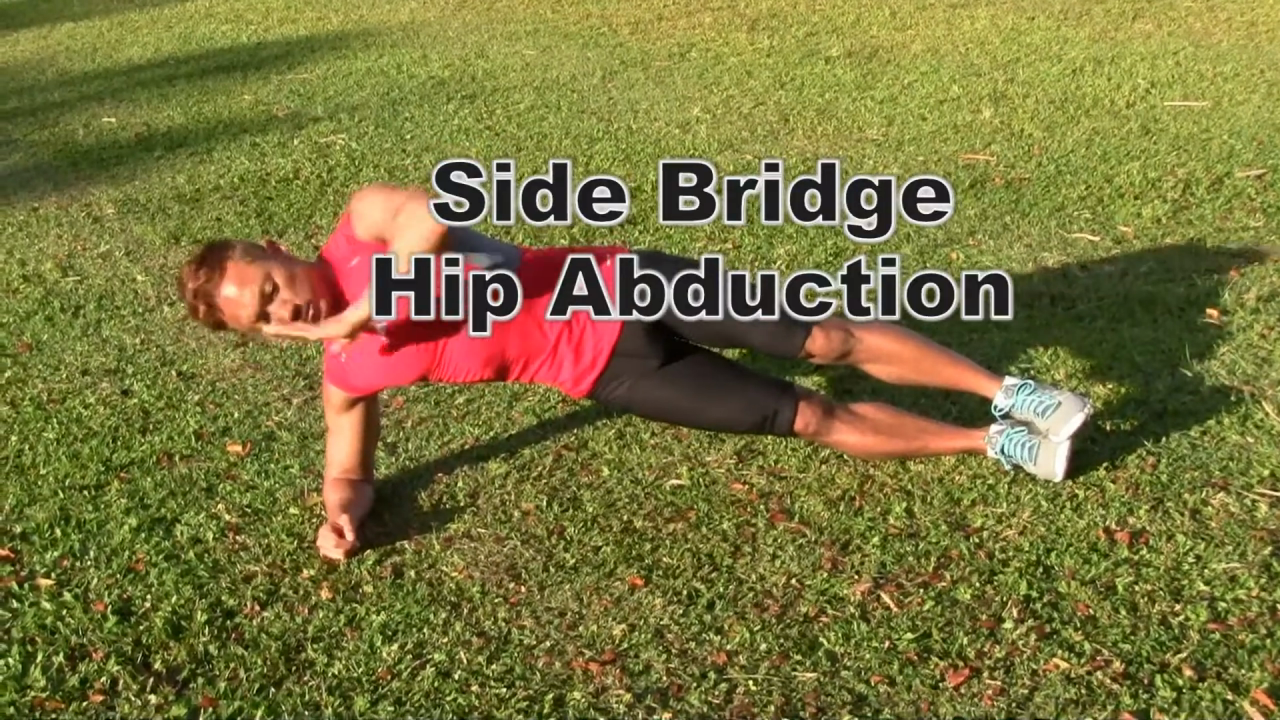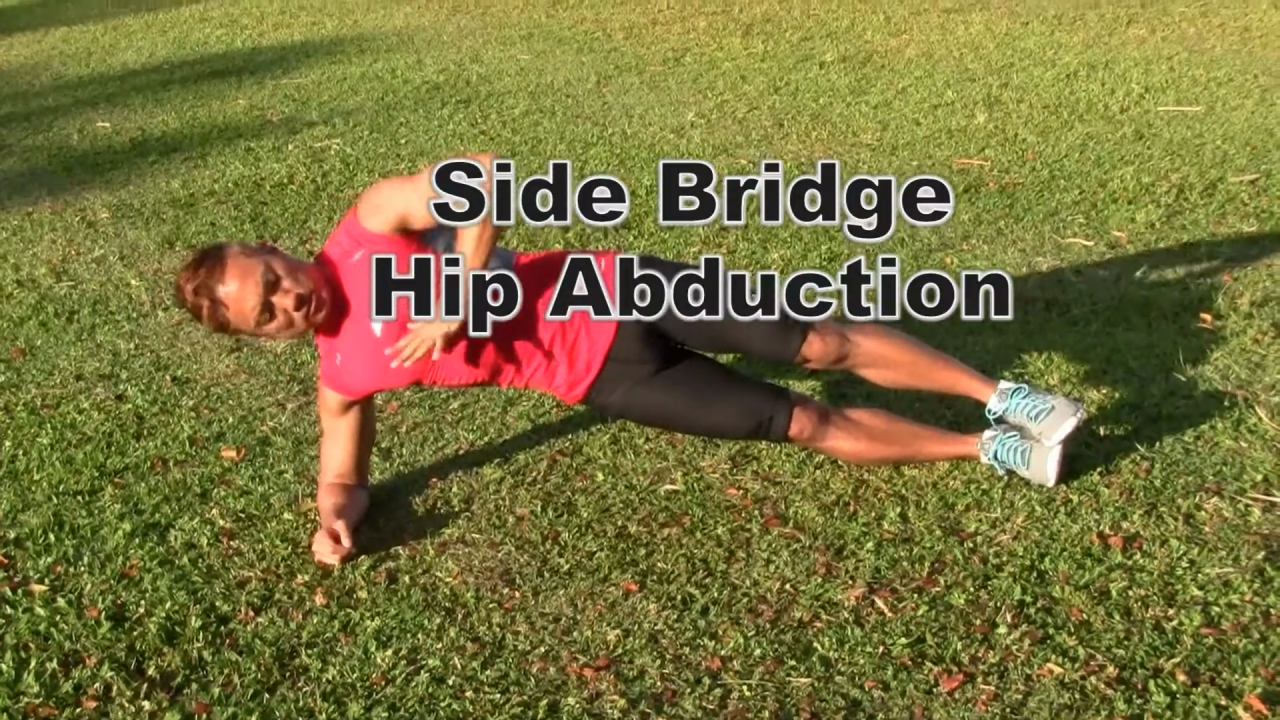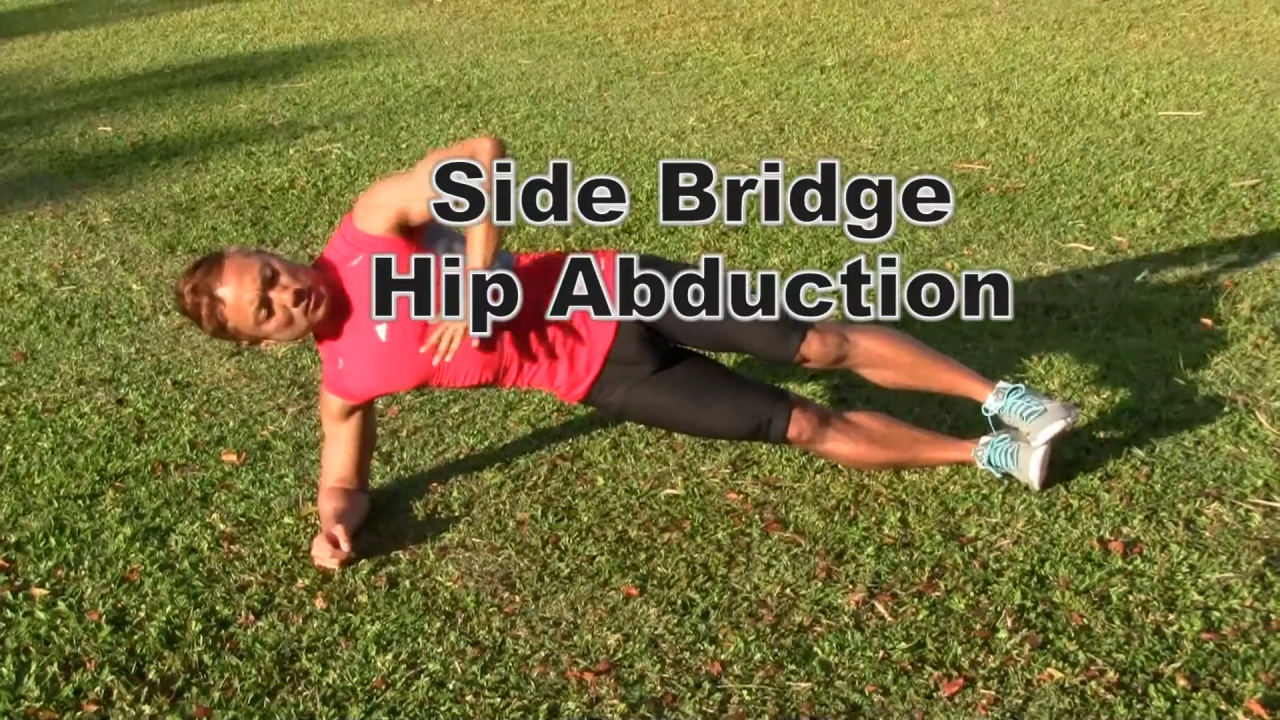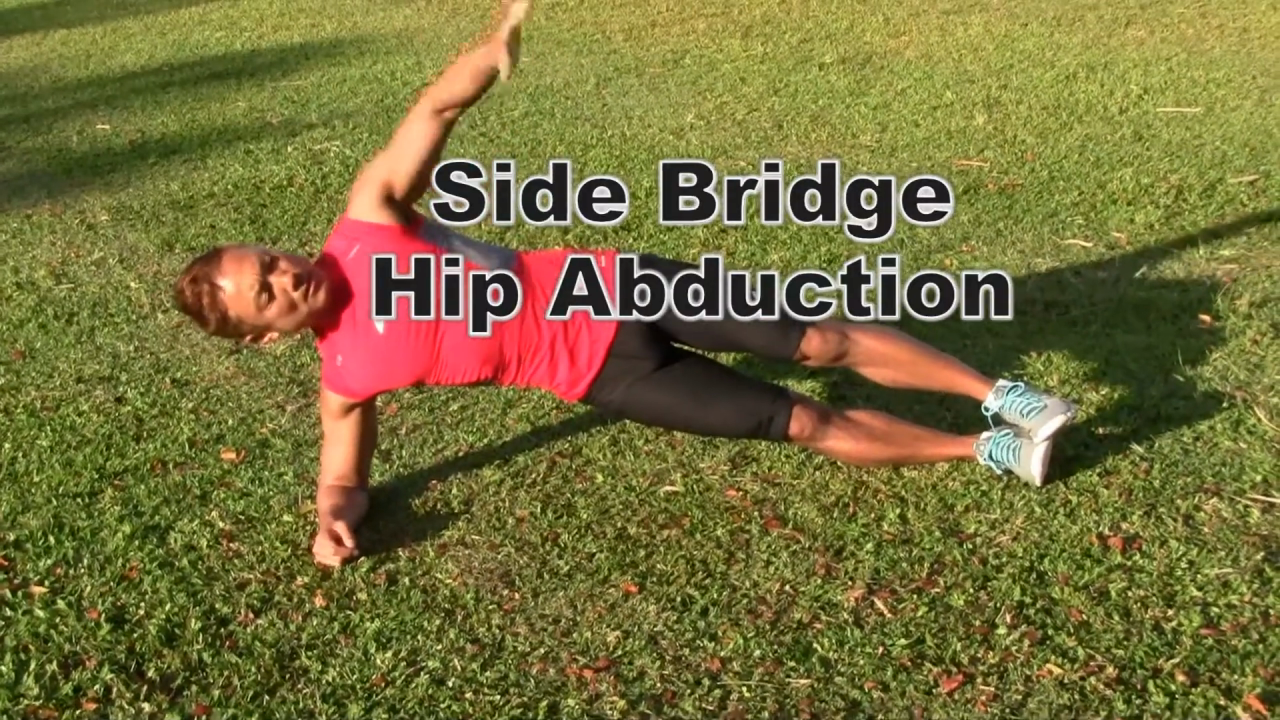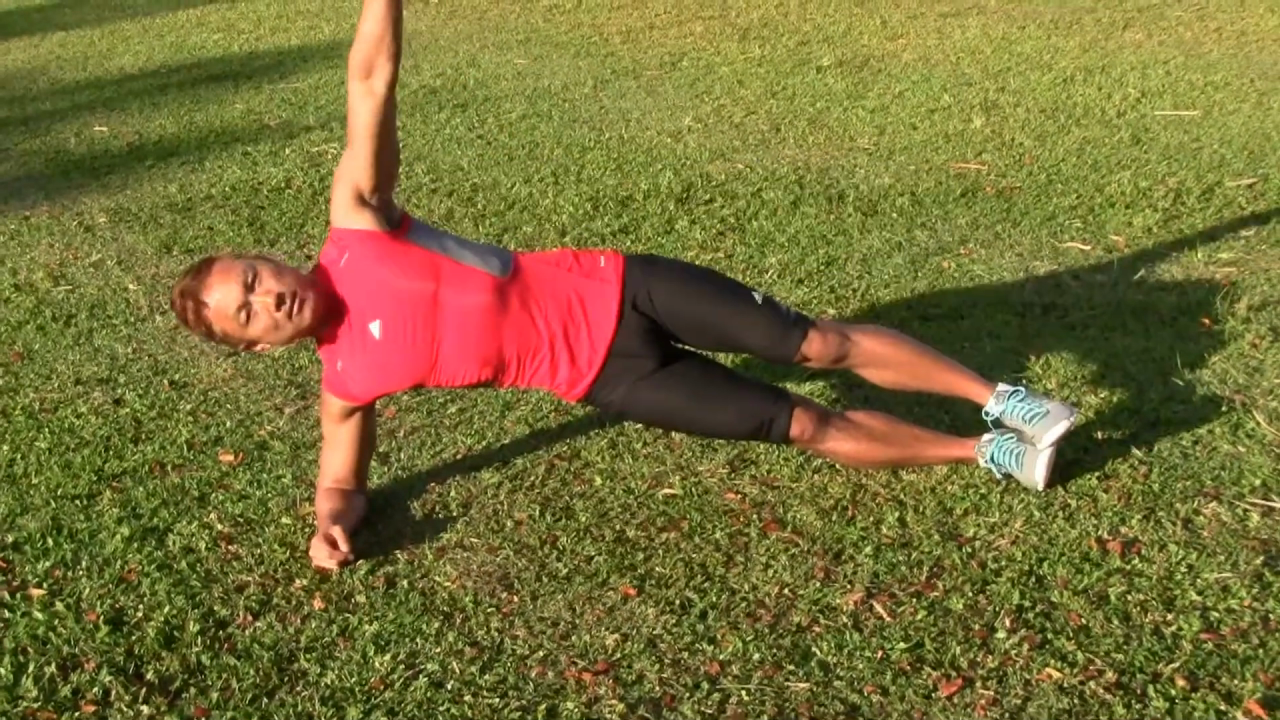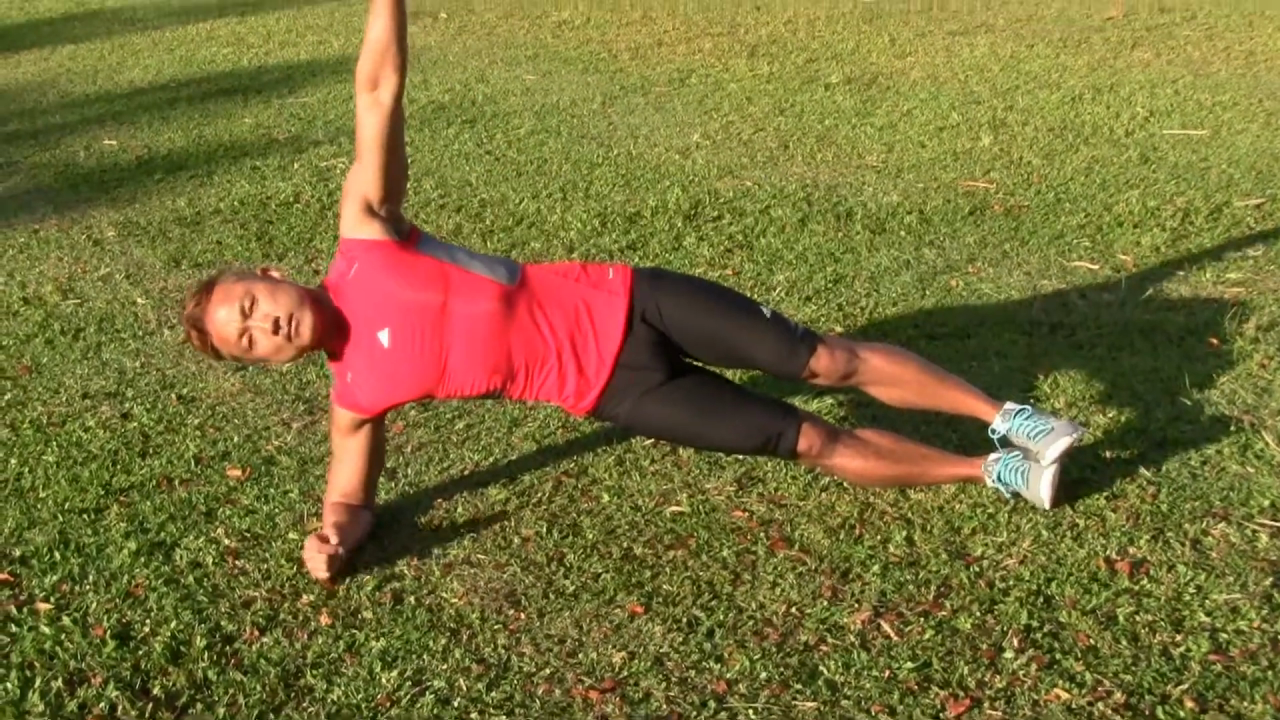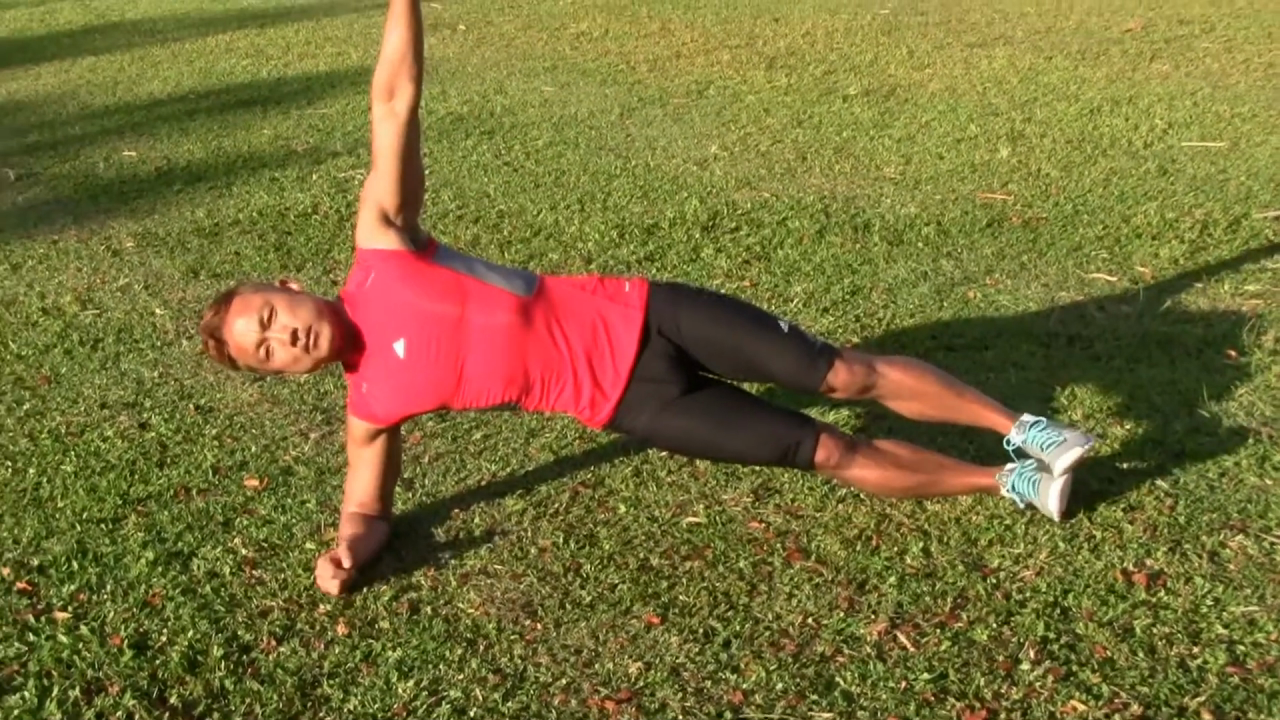
dt=0.4s
person 1, frame 1
left shoulder: (363, 219)
right shoulder: (348, 375)
left elbow: (432, 223)
right elbow: (350, 470)
left wrist: (352, 314)
right wrist: (340, 513)
left hip: (623, 288)
right hip: (607, 373)
left knee: (828, 340)
right knee: (813, 418)
left ankle: (1007, 392)
right ankle: (992, 445)
person 1, frame 2
left shoulder: (371, 219)
right shoulder: (342, 374)
left elbow: (484, 175)
right elbow: (343, 473)
left wrist: (457, 303)
right wrist: (335, 517)
left hip: (615, 292)
right hip: (603, 379)
left knee: (823, 342)
right knee: (806, 425)
left ankle: (999, 397)
right ankle: (986, 448)
person 1, frame 3
left shoulder: (369, 223)
right shoulder: (344, 380)
left elbow: (484, 152)
right elbow: (344, 478)
left wrist: (476, 281)
right wrist: (335, 522)
left hip: (617, 294)
right hip: (605, 378)
left knee: (822, 343)
right knee: (807, 427)
left ankle: (997, 397)
right ankle: (985, 456)
person 1, frame 4
left shoulder: (369, 211)
right shoulder: (345, 375)
left elbow: (443, 99)
right elbow: (343, 473)
right wrist: (333, 520)
left hip: (618, 281)
right hip: (602, 376)
left knee: (820, 341)
right knee: (807, 424)
left ankle: (993, 392)
right ankle: (983, 449)
person 1, frame 5
left shoulder: (353, 217)
right shoulder: (345, 381)
left elbow: (373, 76)
right elbow: (341, 479)
right wrist: (332, 524)
left hip: (615, 292)
right hip: (606, 376)
left knee: (823, 343)
right knee: (805, 425)
left ankle: (997, 399)
right ankle: (986, 453)
person 1, frame 6
left shoulder: (361, 234)
right shoulder: (355, 394)
left elbow: (379, 88)
right elbow: (351, 496)
right wrist: (331, 538)
left hip: (624, 305)
right hip: (612, 389)
left knee: (829, 362)
right knee: (813, 442)
left ankle: (1004, 417)
right ankle: (991, 472)
person 1, frame 7
left shoulder: (378, 245)
right shoulder: (371, 407)
left elbow: (396, 100)
right elbow: (368, 508)
right wrist: (347, 553)
left hip: (642, 319)
right hip: (628, 402)
left knee: (851, 376)
right knee: (829, 452)
left ankle: (1020, 430)
right ankle: (1003, 482)
